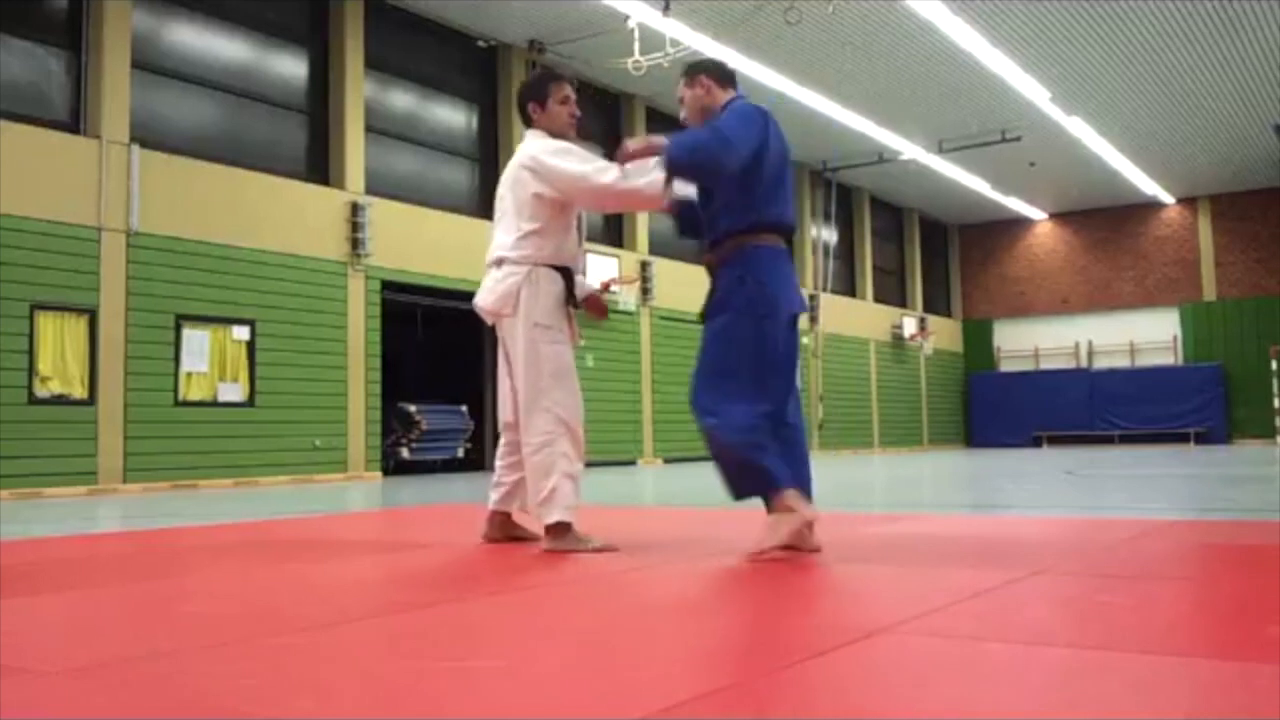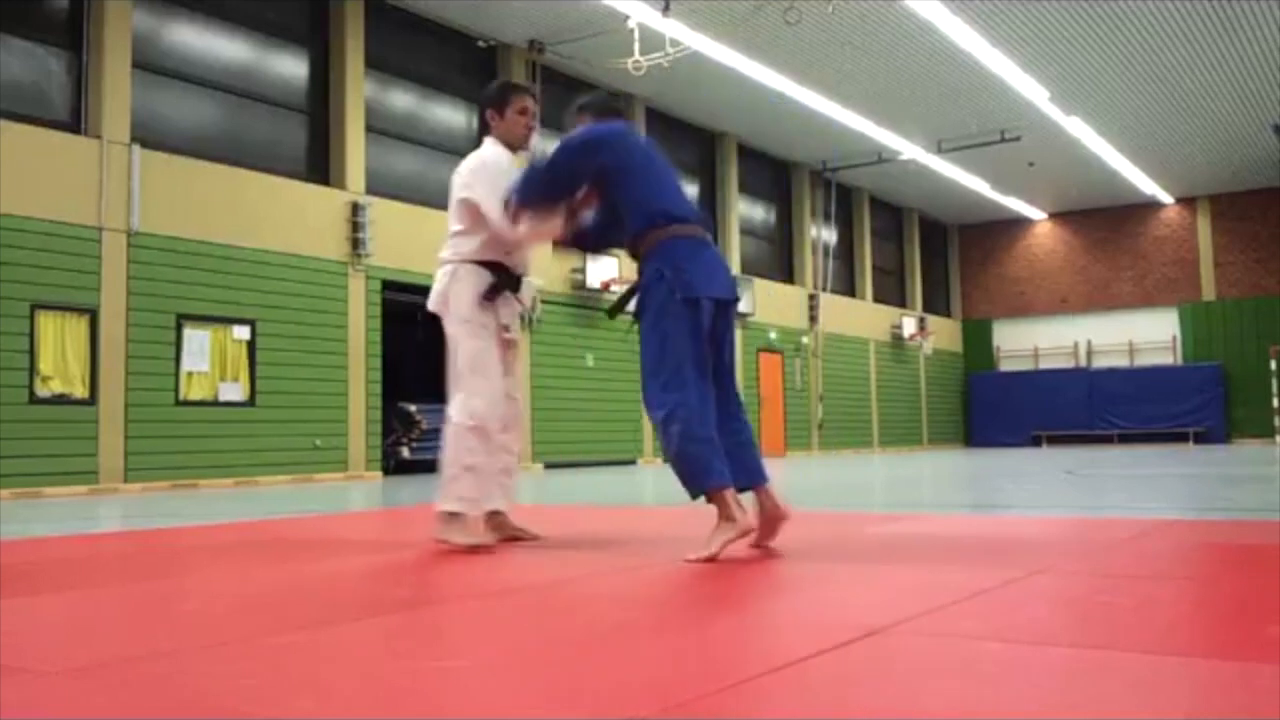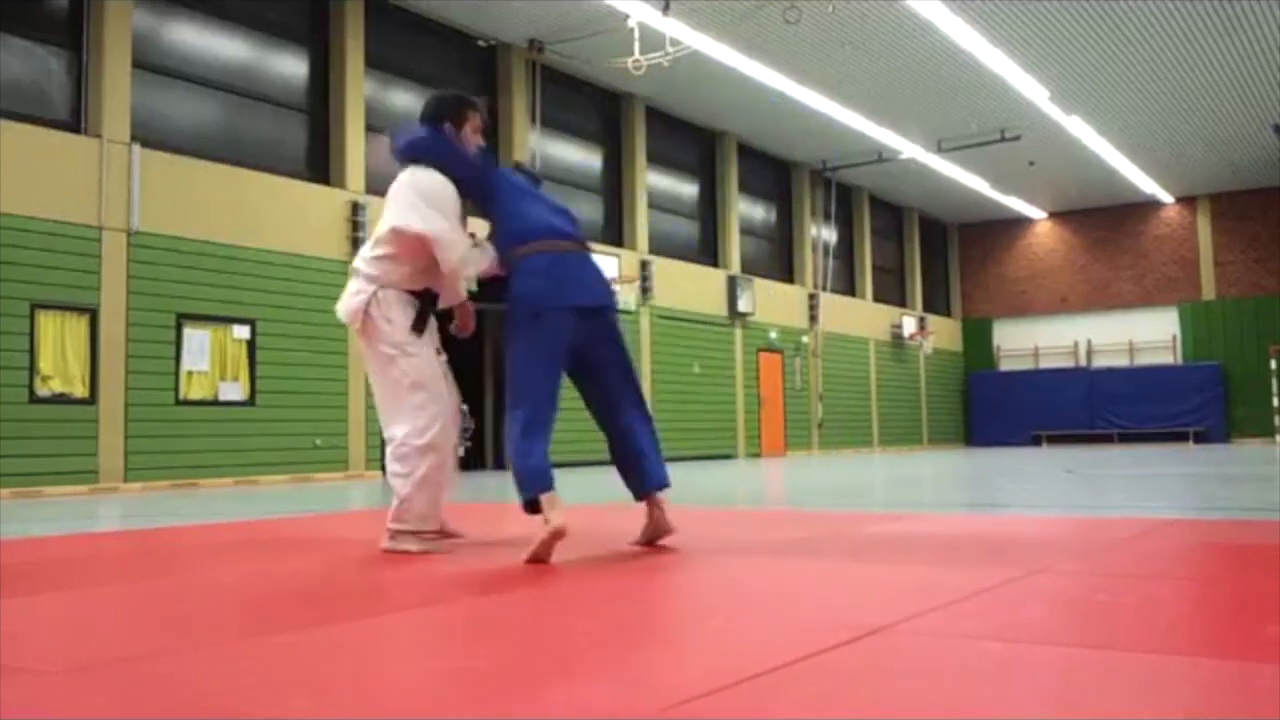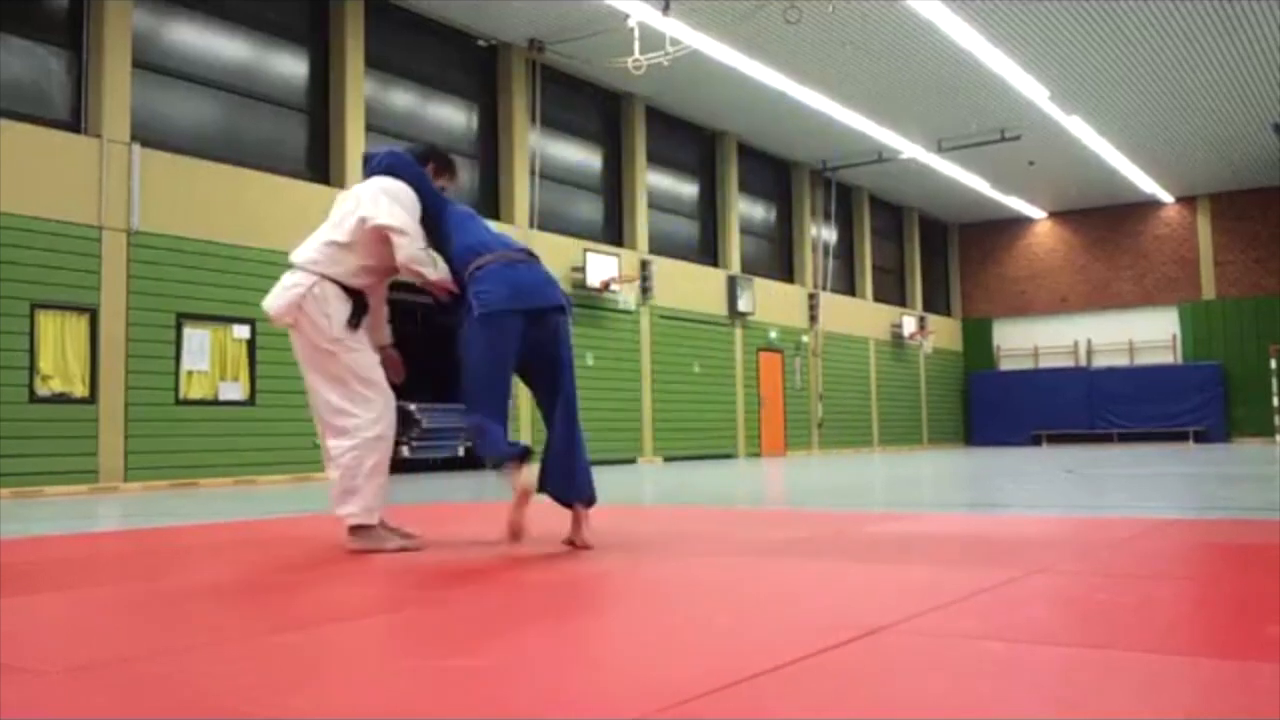
dt=0.5s
person 1, frame 1
left shoulder: (743, 115)
right shoulder: (743, 126)
left elbow: (712, 155)
right elbow: (722, 217)
left wrist: (656, 145)
right wrist: (672, 205)
left hip: (752, 277)
right hip: (769, 276)
left knee: (718, 399)
right knee: (775, 402)
left ankle: (788, 503)
right ankle: (799, 521)
person 1, frame 2
left shoulder: (592, 140)
right shoulder: (638, 153)
left elbow: (540, 185)
right elbow: (603, 231)
left wrist: (519, 205)
left hip: (675, 273)
right hip: (705, 271)
left knee: (676, 398)
right knee: (716, 393)
left ankle: (729, 513)
right ankle: (765, 502)
person 1, frame 3
left shoulder: (494, 182)
right shoulder: (547, 206)
left elbow: (422, 146)
left hip: (539, 286)
right hip: (589, 285)
left knee: (528, 412)
right knee: (619, 405)
left ankle: (551, 512)
right ankle: (655, 510)
person 1, frame 4
left shoulder: (444, 211)
left elbow: (392, 161)
left hip: (496, 296)
right hip: (542, 289)
left knee: (485, 409)
right knee: (560, 412)
left ankle: (517, 474)
right ankle: (579, 518)
person 2, frame 1
left shoulder: (537, 162)
right shoulder: (543, 155)
right elbow: (606, 184)
left wrist: (582, 289)
left hip: (525, 290)
right hip: (531, 291)
left knee: (524, 411)
right knee: (552, 408)
left ankle: (501, 514)
right ankle: (558, 525)
person 2, frame 2
left shoulder: (508, 167)
right shoulder: (484, 167)
right elbow: (513, 227)
left wrist: (519, 296)
left hip: (497, 296)
right hip: (471, 291)
left knee: (504, 405)
right knee: (479, 400)
left ankle: (494, 513)
right ankle: (454, 512)
person 2, frame 3
left shoulder: (433, 179)
right shoulder: (427, 185)
right elbow: (458, 260)
left wrist: (458, 300)
right wrist: (496, 254)
left hip: (408, 307)
right hip: (386, 307)
left knee: (438, 407)
right knee: (423, 416)
left ankle: (421, 515)
right ankle: (405, 526)
person 2, frame 4
left shoulder: (372, 194)
right shoulder: (397, 192)
left elbow: (372, 280)
right elbow: (411, 259)
left wrist: (383, 344)
right wrist: (450, 281)
left hip: (312, 297)
right hip: (320, 300)
left knee: (345, 415)
right knee: (367, 410)
left ankle: (364, 519)
right ankle: (363, 526)
